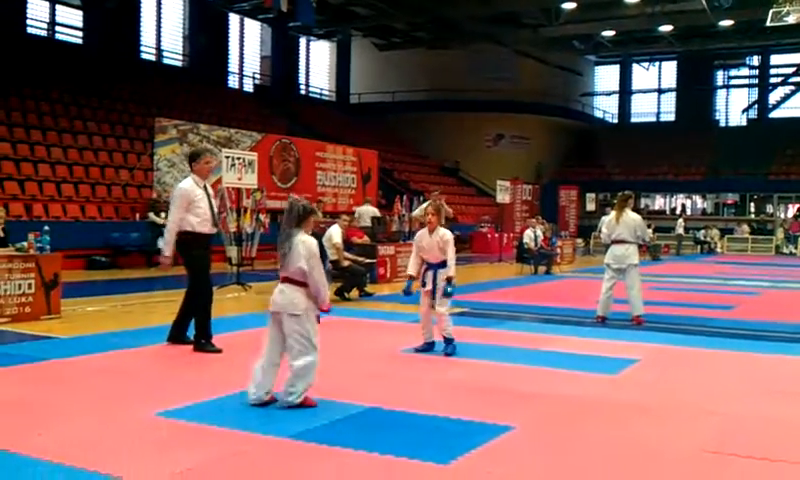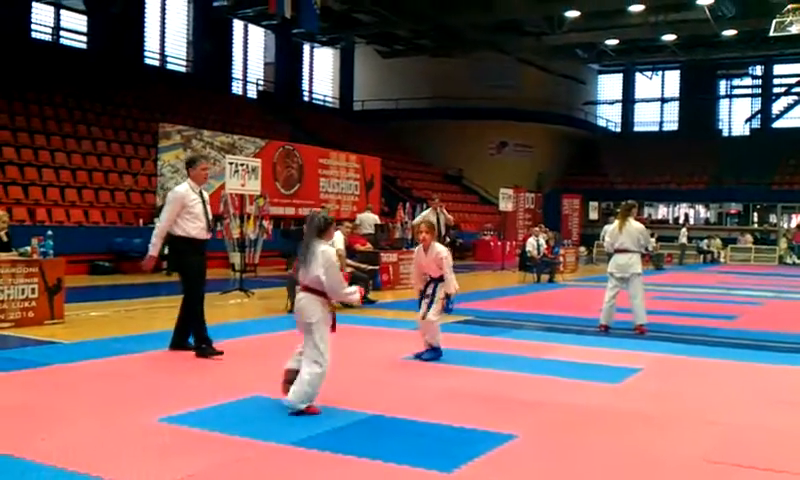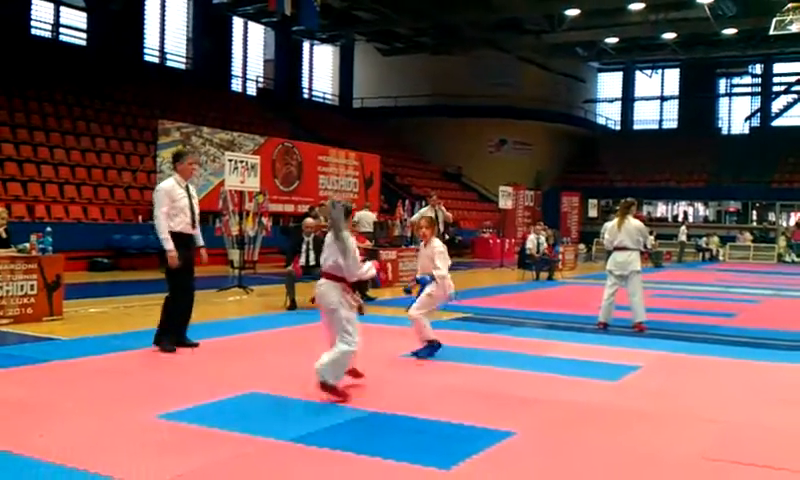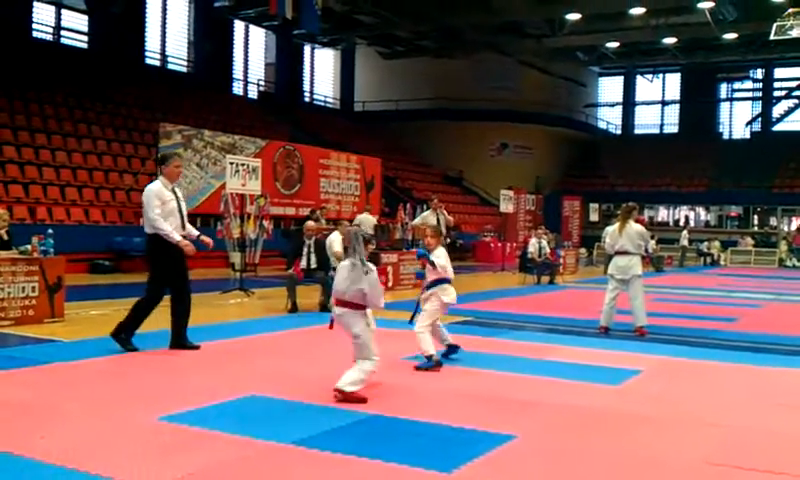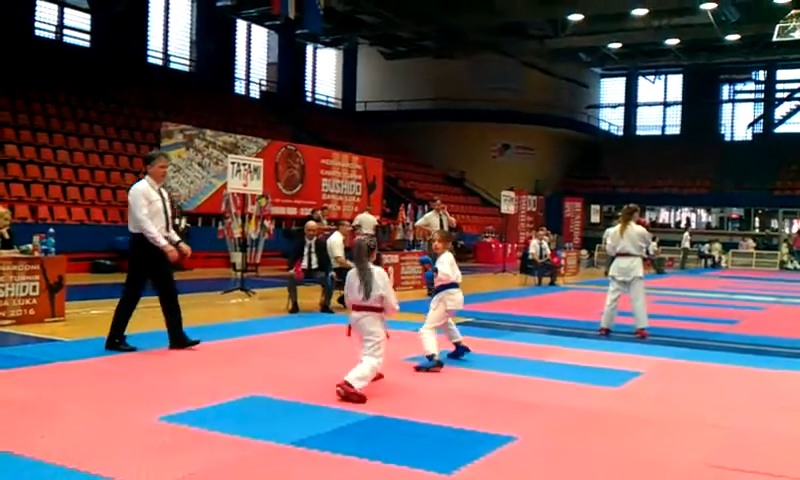
dt=0.2s
person 1, frame 1
left shoulder: (207, 188)
right shoulder: (185, 188)
right elbow: (173, 222)
right wrist: (167, 253)
left hip: (204, 242)
right hip: (191, 243)
left knee: (196, 289)
right knee: (204, 290)
left ankle: (178, 333)
right ankle: (202, 339)
person 1, frame 2
left shoulder: (203, 194)
right shoulder: (180, 193)
right elbow: (163, 224)
right wrist: (153, 253)
left hip: (198, 248)
right hip: (184, 247)
left knee: (194, 295)
right knee: (195, 295)
left ankle: (180, 339)
right ankle: (202, 343)
person 1, frame 3
left shoulder: (190, 189)
right shoulder: (166, 187)
right elbow: (161, 220)
left wrist: (200, 245)
right wrist: (169, 249)
left hip: (187, 242)
right hip: (173, 242)
left knee: (187, 290)
right knee: (177, 290)
left ankle: (177, 335)
right ankle: (164, 336)
person 1, frame 4
left shoulder: (176, 192)
right shoulder: (153, 190)
right elbow: (156, 221)
left wrist: (199, 236)
right wrist: (180, 241)
left hip: (176, 247)
right hip: (161, 246)
left knee: (182, 293)
right knee: (154, 294)
left ankle: (179, 338)
right ankle: (123, 332)
person 1, frame 5
left shoulder: (161, 192)
right shoulder: (139, 190)
right elbow: (144, 222)
left wrist: (178, 242)
right wrist: (165, 245)
left hip: (159, 247)
right hip: (143, 246)
left knee: (169, 291)
right knee: (132, 293)
left ankle: (177, 337)
right ankle: (115, 338)
person 2, frame 1
left shoulder: (285, 240)
right shoulder: (308, 242)
right elbow: (316, 277)
right wrist: (324, 302)
left hip: (281, 295)
right hip: (298, 300)
left knee: (273, 349)
right knee: (306, 350)
left ankle: (259, 394)
right ankle: (294, 396)
person 2, frame 2
left shoulder: (308, 249)
right shoulder: (327, 252)
right elbow: (336, 288)
left wrist: (347, 287)
right wrist: (356, 293)
left hip: (303, 300)
right hip: (316, 306)
left knee: (310, 349)
right knee: (317, 358)
left ankle: (293, 370)
right ankle: (299, 401)
person 2, frame 3
left shoulder: (331, 236)
right shoulder: (346, 239)
right elbow: (354, 272)
left wrist: (363, 265)
right wrist: (372, 267)
left hip: (325, 287)
right hip: (336, 291)
left knee: (337, 333)
right knee: (349, 340)
left ankle: (343, 366)
right ankle: (328, 378)
person 2, frame 4
left shoulder: (343, 266)
right shoulder: (368, 269)
left elbow: (336, 291)
right elbow: (375, 302)
right wrist: (379, 291)
left hip: (341, 312)
right hip: (356, 316)
left knee: (362, 352)
right knee: (369, 358)
left ankle: (358, 378)
right ankle: (345, 389)
person 2, frame 5
left shoulder: (351, 273)
right shoulder: (379, 273)
left elbow: (348, 299)
right elbow: (391, 305)
right wrist: (383, 307)
left hip: (356, 316)
right hip: (372, 318)
right knee: (372, 358)
left ankle: (370, 373)
right ankle: (348, 385)
person 3, frame 1
left shoulder: (446, 235)
right shoulder: (420, 235)
left elbow: (450, 259)
right elbow: (415, 258)
left wrist: (449, 281)
right wrist: (410, 279)
left hip: (442, 273)
right hip: (427, 274)
left knee: (441, 309)
right knee: (425, 310)
left ankle: (449, 341)
right ankle: (428, 341)
person 3, frame 2
left shoulder: (441, 251)
right shoulder: (418, 251)
left elbow: (448, 274)
right elbow: (417, 273)
left wrist: (448, 296)
right wrist: (419, 291)
left hip: (443, 286)
right hip: (430, 285)
left knee: (432, 318)
right knee: (422, 318)
left ankle: (435, 349)
right ankle: (429, 347)
person 3, frame 3
left shoulder: (437, 246)
right shoulder: (423, 245)
left elbow: (442, 270)
left wrist: (430, 278)
right wrist: (417, 281)
left hip: (439, 284)
right hip: (430, 284)
left knee: (415, 314)
right knee: (414, 314)
left ankle: (432, 343)
right ankle: (428, 344)
person 3, frame 4
left shoulder: (440, 252)
right shoulder: (432, 253)
left elbow: (444, 269)
left wrist: (429, 261)
right wrist: (424, 277)
left hip: (439, 293)
right hip: (438, 293)
left knee: (421, 327)
right knee: (432, 322)
left ankle: (433, 359)
right ankle: (450, 345)
person 3, frame 5
left shoulder: (445, 258)
right shoulder: (446, 257)
left elbow: (446, 275)
right elbow: (455, 276)
left wrist: (432, 269)
right wrist: (433, 275)
left hip: (446, 297)
right hip: (452, 296)
left knee: (427, 329)
right knee: (444, 321)
left ankle: (433, 360)
right ankle: (459, 346)
person 4, frame 1
left shoulder: (612, 217)
right shoulder: (635, 218)
left elbow: (605, 237)
right elbow: (644, 237)
right wrist: (635, 238)
left hip: (614, 251)
right hip: (629, 252)
left knee: (608, 284)
right knee: (633, 285)
left ankle: (601, 314)
right ankle: (637, 315)
person 4, frame 2
left shoulder: (615, 226)
right shoulder: (639, 227)
left elbow: (608, 245)
right elbow: (646, 243)
left hip: (617, 260)
right hip: (632, 261)
left knee: (611, 292)
right knee: (636, 294)
left ankle: (604, 323)
right ankle: (639, 324)
person 4, frame 3
left shoulder: (614, 223)
right shoulder: (637, 224)
left elbow: (607, 243)
right elbow: (645, 239)
left hip: (616, 258)
right hip: (631, 258)
left knee: (610, 290)
right knee: (635, 291)
left ankle: (603, 320)
right ankle: (638, 322)
person 4, frame 4
left shoulder: (615, 228)
right shoulder: (639, 229)
left elbow: (608, 247)
right elbow: (646, 242)
left hip: (618, 262)
right hip: (633, 263)
left knee: (611, 294)
right knee: (636, 296)
left ankle: (604, 324)
right ankle: (639, 326)
person 4, frame 5
left shoulder: (616, 229)
right shoulder: (640, 230)
left elbow: (609, 248)
right elbow: (648, 243)
left hip: (619, 264)
right hip: (634, 264)
left knee: (612, 296)
right knee: (638, 297)
left ankle: (605, 326)
right ankle: (640, 328)
